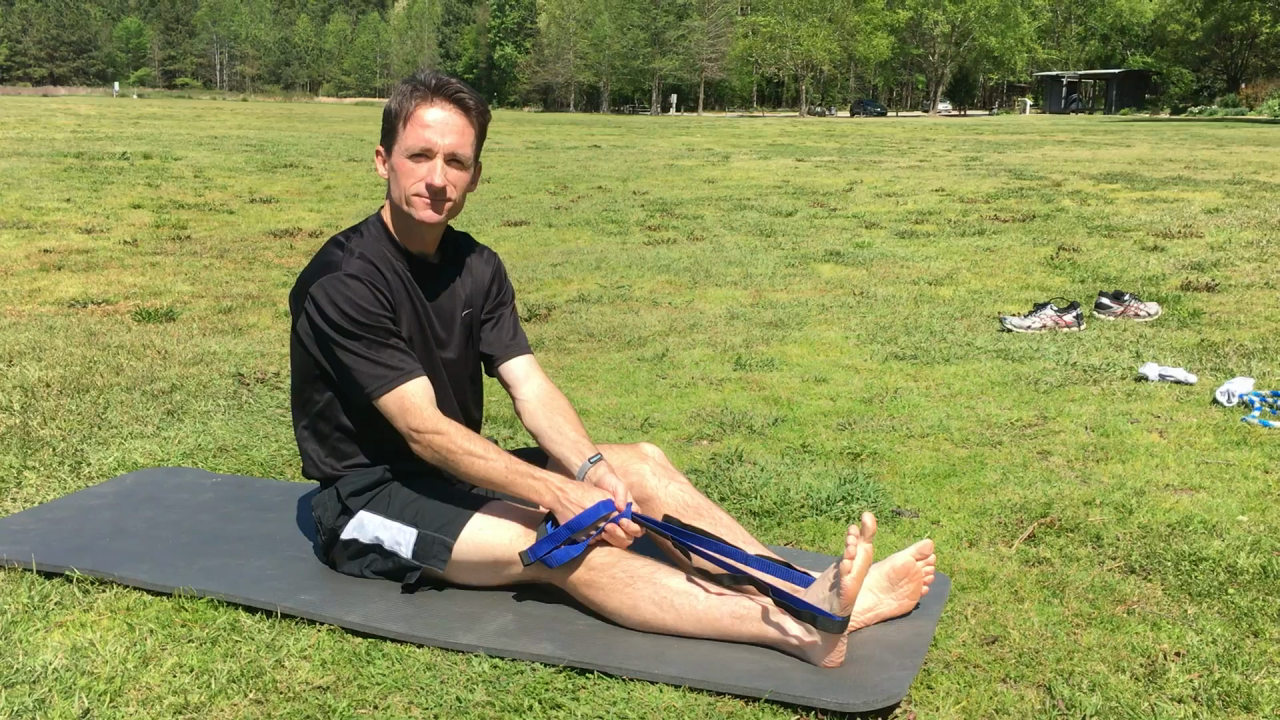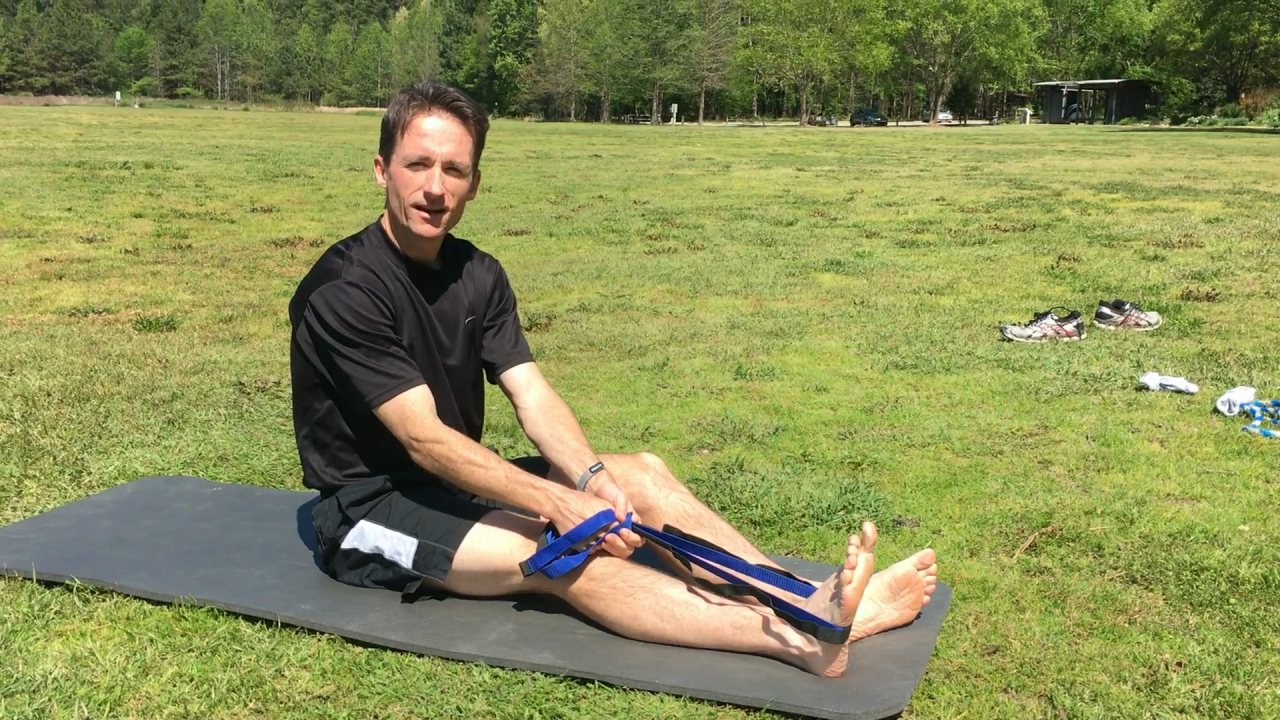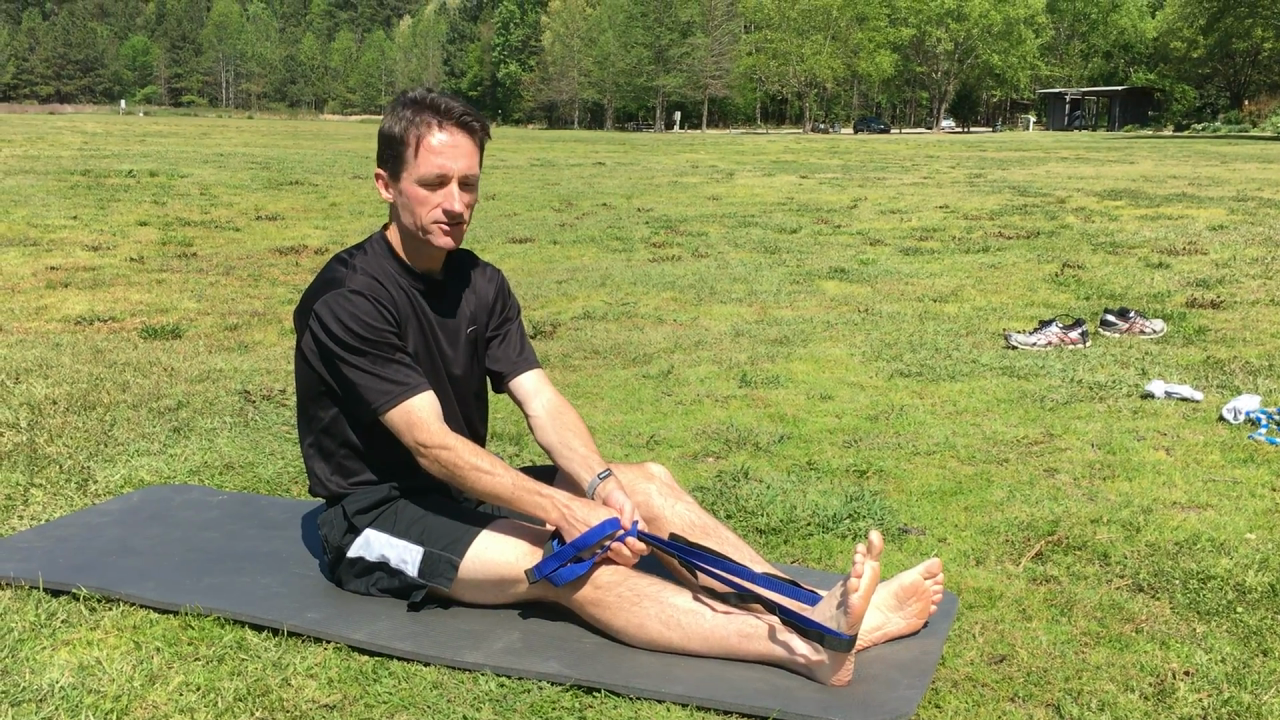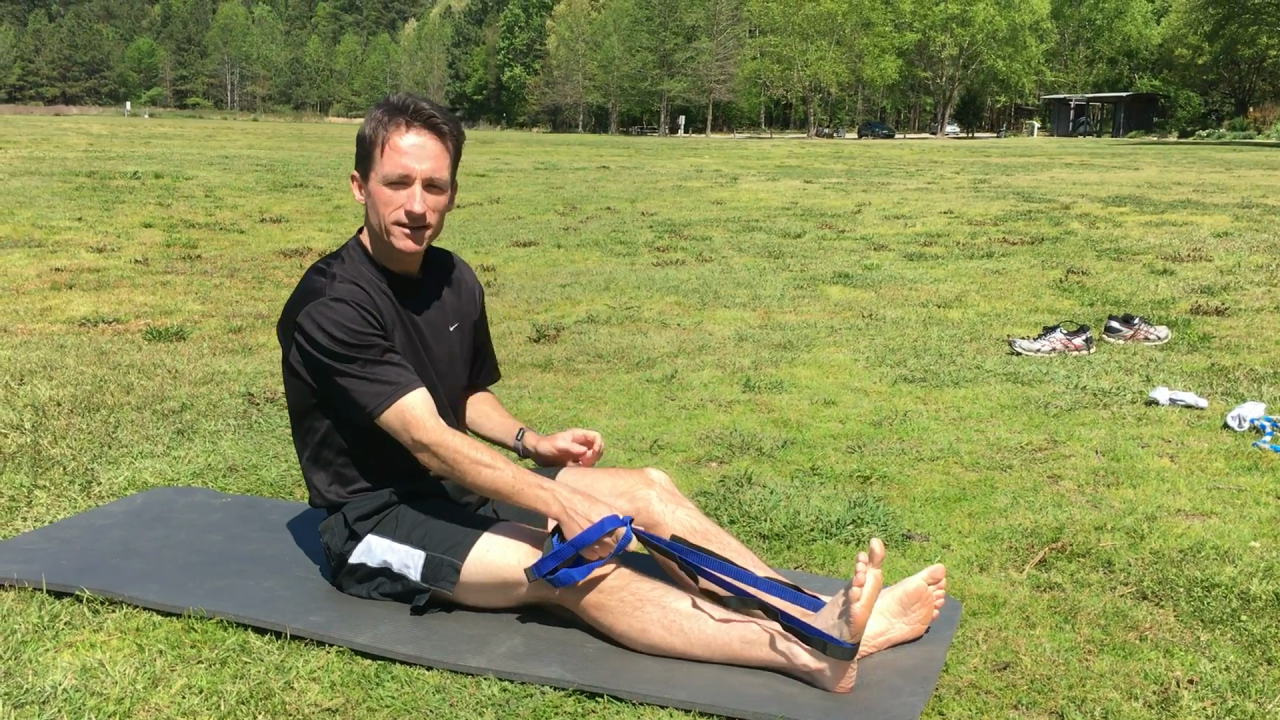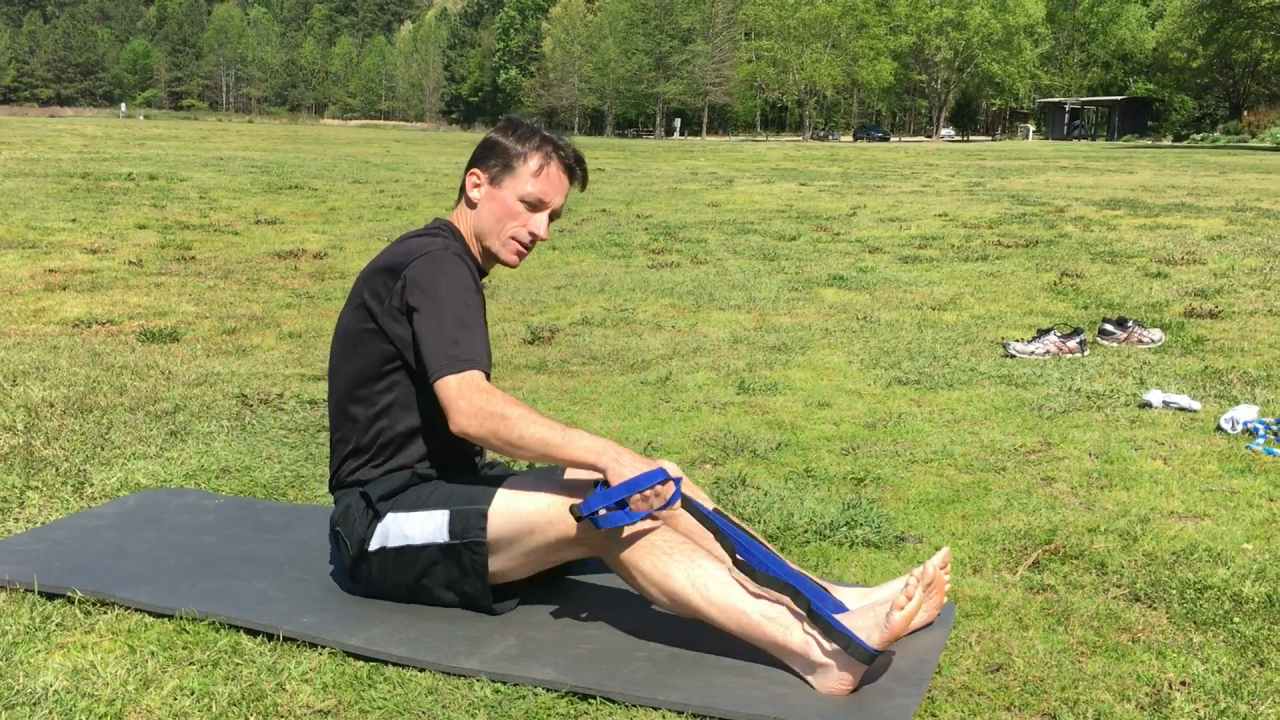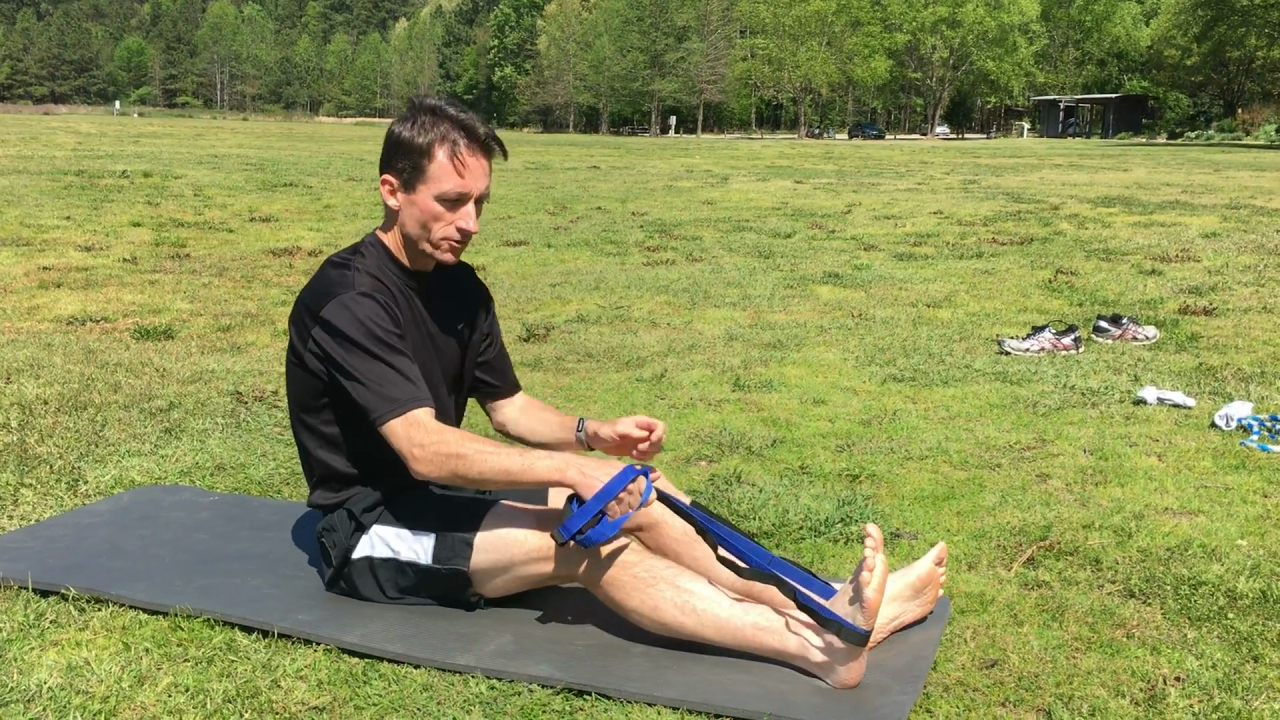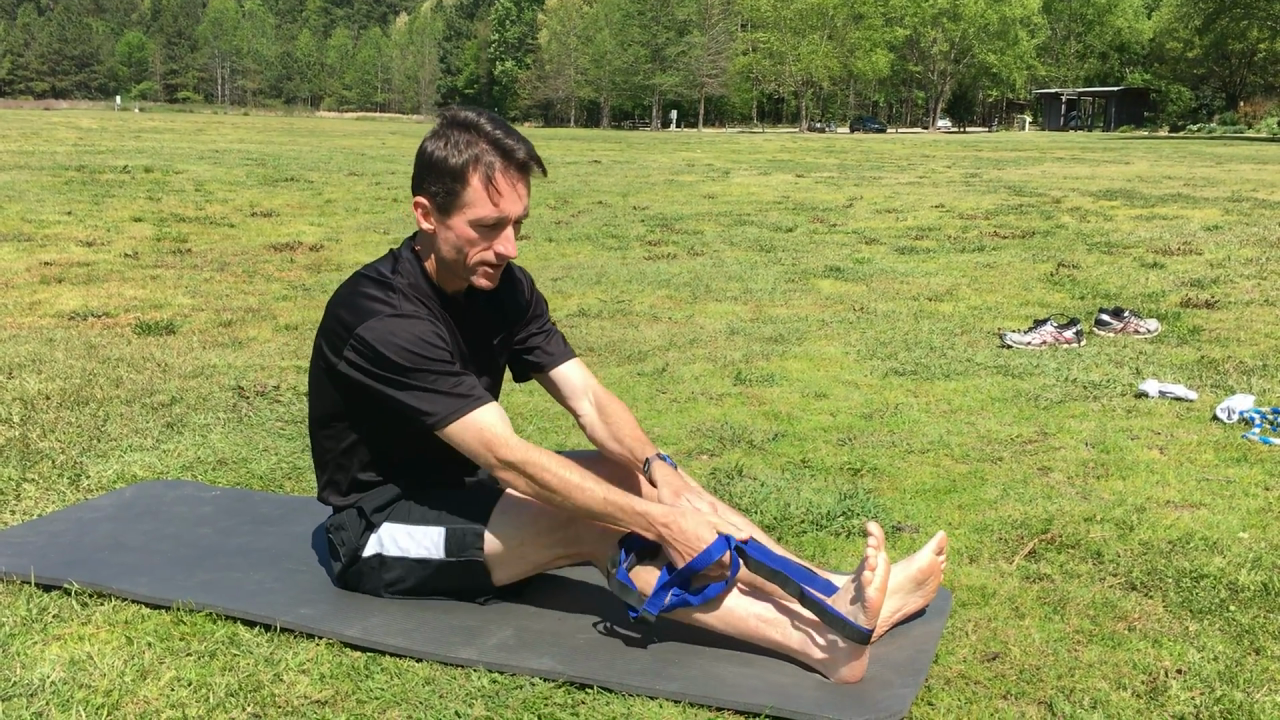
dt=0.7s
person 1, frame 1
left shoulder: (475, 267)
right shoulder: (344, 280)
left elbow: (530, 386)
right elbow: (425, 431)
left wrist: (589, 468)
right wrist: (557, 494)
left hip: (454, 472)
right hip: (368, 500)
left knee: (641, 463)
left ankle: (802, 593)
right ankle: (798, 629)
person 1, frame 2
left shoulder: (478, 275)
right shoulder: (345, 288)
left elbow: (533, 395)
right elbow: (425, 438)
left wrist: (591, 476)
right wrist: (558, 503)
left hip: (456, 479)
right hip: (371, 507)
left knee: (641, 474)
left ankle: (809, 605)
right ankle: (799, 639)
person 1, frame 3
left shoulder: (480, 284)
right shoulder: (348, 298)
left elbow: (541, 401)
right elbow: (432, 445)
left wrist: (599, 484)
right wrist: (565, 512)
left hip: (462, 489)
right hip: (376, 519)
left knee: (648, 483)
left ankle: (811, 614)
right ankle: (805, 648)
person 1, frame 4
left shoulder: (452, 279)
right shoulder: (332, 305)
right elbow: (429, 441)
left wrist: (534, 443)
right wrist: (562, 502)
left hip: (452, 490)
right hip: (376, 523)
left knee: (645, 489)
left ankle: (816, 619)
right ankle: (805, 653)
person 1, frame 5
left shoulder: (446, 269)
right shoulder: (436, 263)
right elbow: (468, 411)
right wrist: (605, 455)
left hip: (441, 488)
right hip: (388, 520)
left knee: (654, 485)
left ankle: (832, 609)
right ankle: (815, 648)
person 1, frame 6
left shoulder: (459, 286)
right shoulder: (348, 299)
left elbow: (511, 407)
right elbow: (424, 449)
left wrist: (595, 434)
right wrist: (570, 468)
left hip: (439, 497)
right hip: (370, 529)
left knee: (637, 506)
right knee: (582, 542)
left ankle: (828, 610)
right ankle: (814, 647)
person 1, frame 7
left shoulder: (503, 287)
right shoulder: (381, 318)
left elbow: (589, 398)
right elbow: (511, 459)
left wrist: (658, 472)
right wrist: (662, 522)
left hip: (457, 486)
right hip: (379, 528)
left knee: (634, 470)
right knee: (588, 523)
left ankle: (828, 599)
right ankle: (816, 640)
